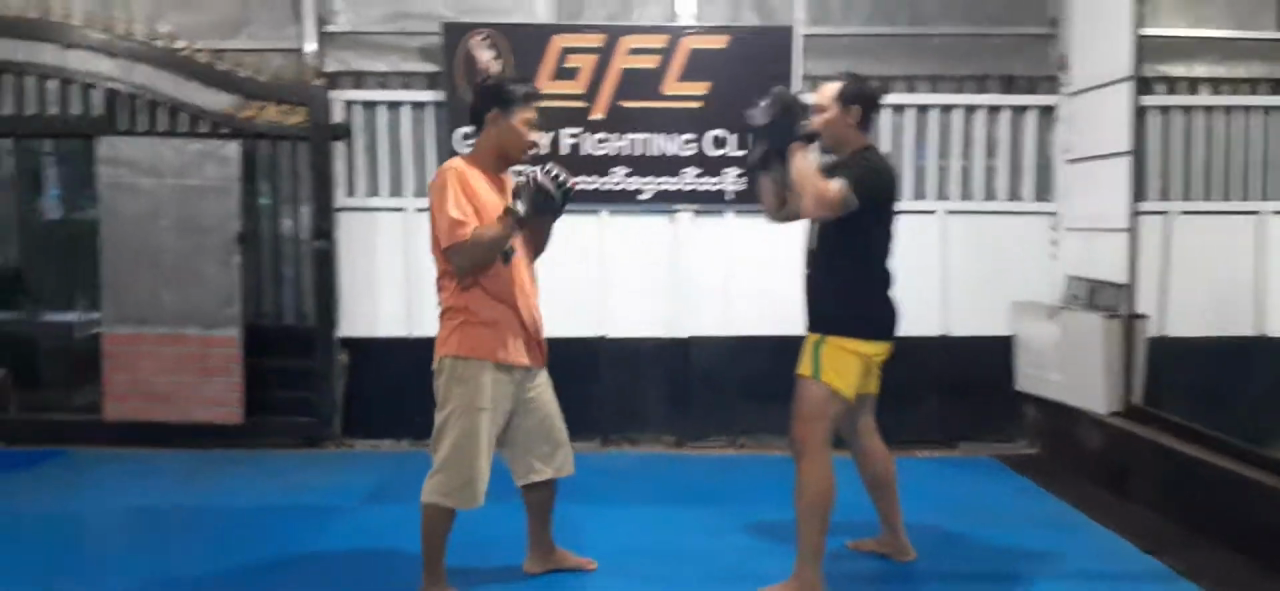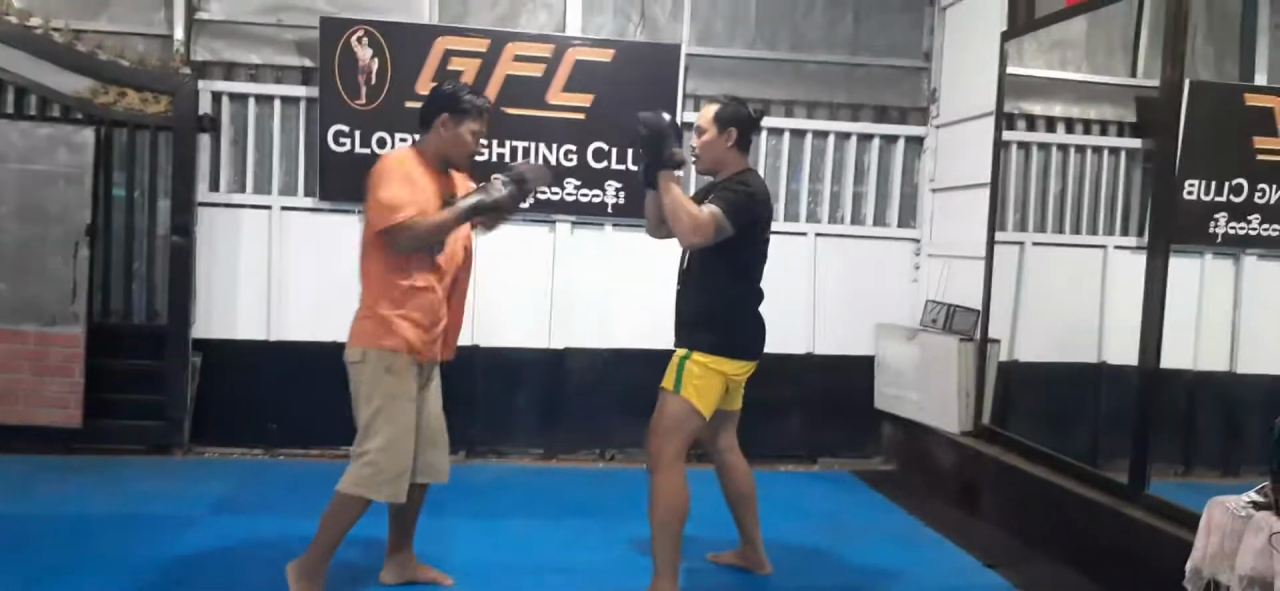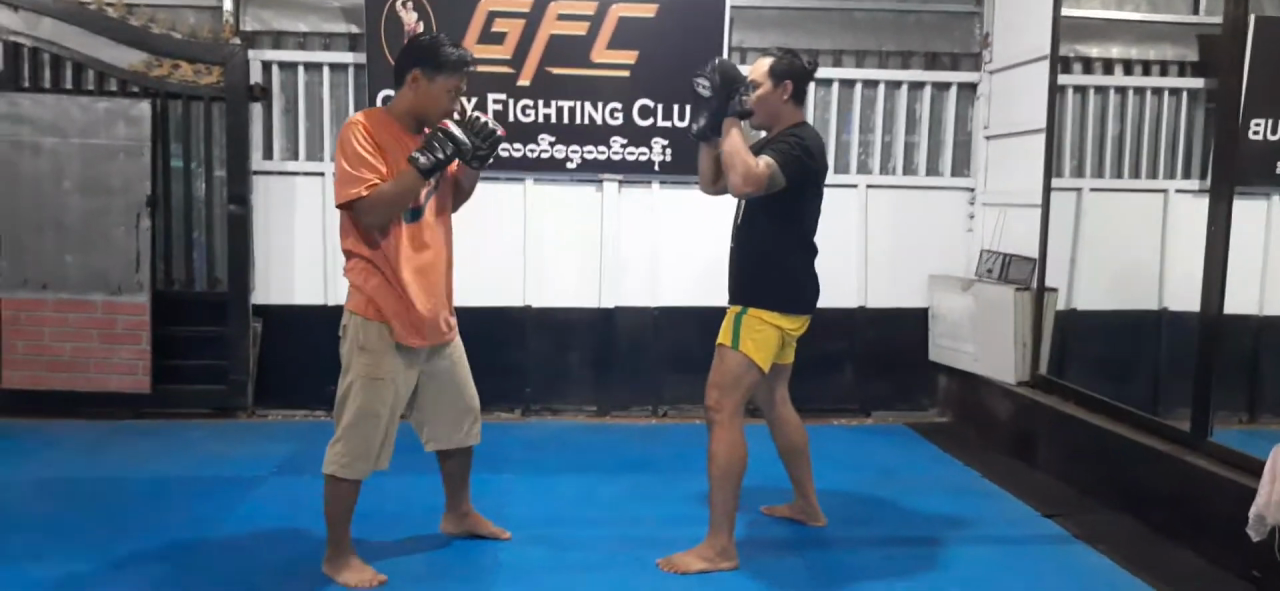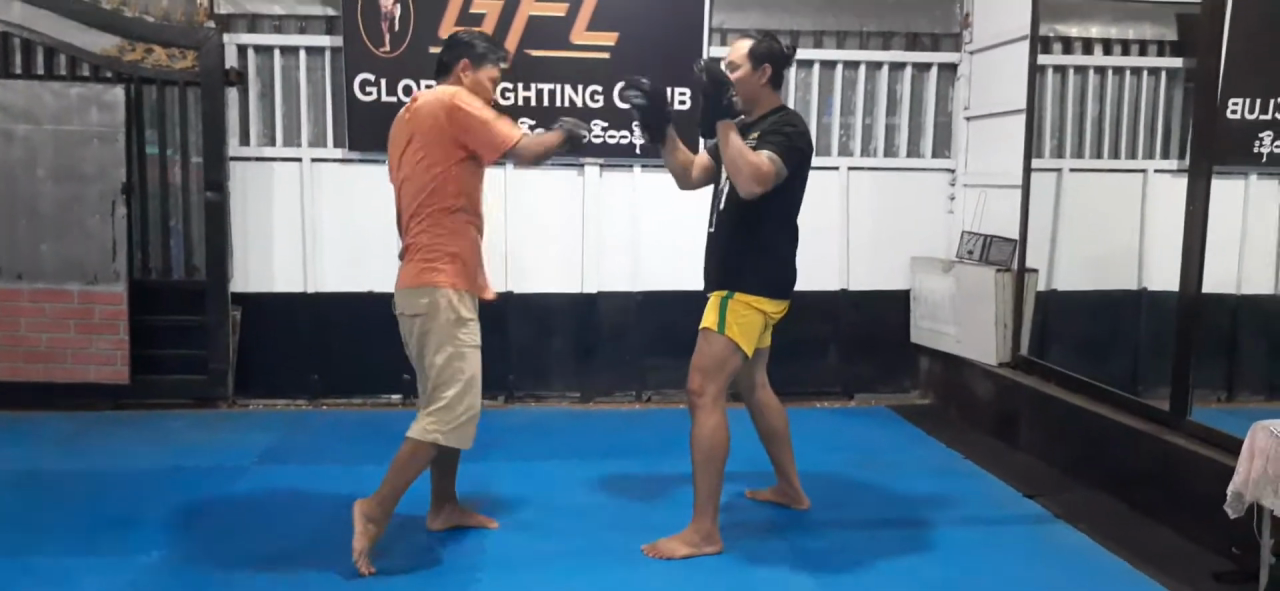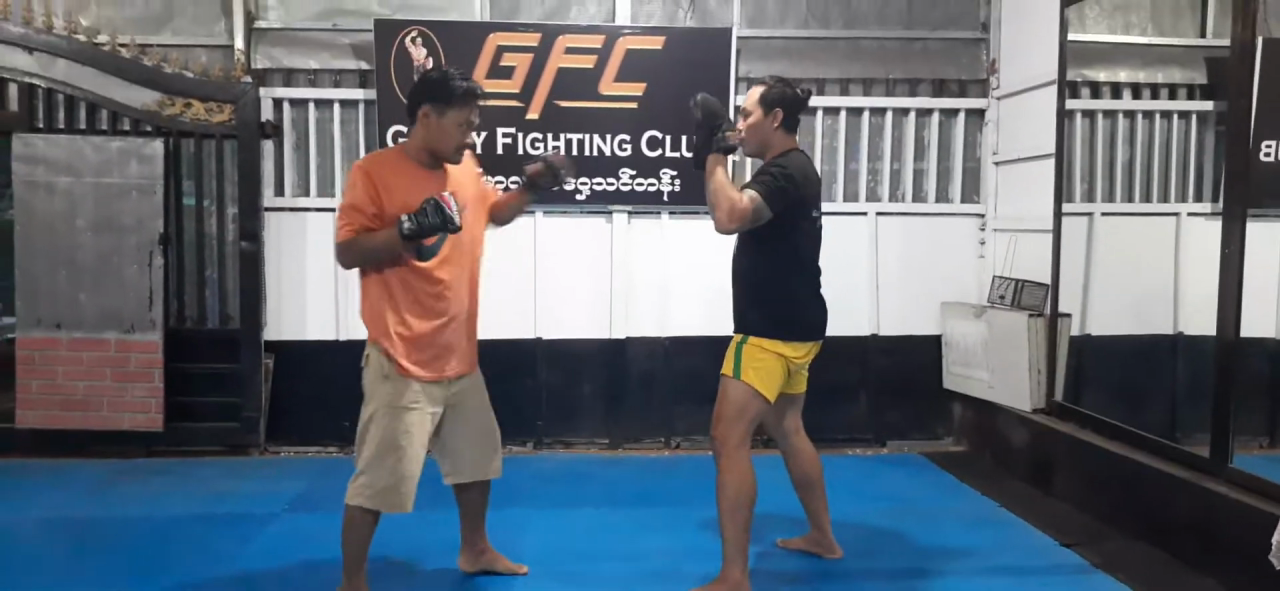
dt=1s
person 1, frame 1
left shoulder: (507, 180)
right shoulder: (455, 175)
right elbow: (465, 258)
left wrist: (545, 213)
right wrist: (517, 211)
left hip: (522, 348)
right hip: (473, 353)
left knee: (545, 452)
right knee: (456, 471)
person 1, frame 2
left shoulder: (454, 179)
right shoulder: (398, 165)
left elbow: (487, 219)
right elbow: (405, 238)
left wrist: (518, 186)
right wrist: (471, 202)
left hip: (421, 345)
right hip: (386, 343)
left knee: (423, 458)
right knee: (379, 460)
person 1, frame 3
left shoulder: (434, 131)
right shoulder: (363, 130)
left elbow: (450, 200)
right elbow: (371, 213)
left wrist: (472, 157)
right wrist: (426, 160)
left hip: (434, 314)
right hip: (378, 318)
left knee: (459, 416)
right knee: (358, 437)
left ankle: (459, 512)
person 1, frame 4
left shoulder: (410, 115)
right shoulder: (453, 103)
right elbow: (522, 148)
right wrist: (567, 131)
left hip: (420, 282)
right hip: (440, 286)
left knee: (457, 401)
right knee: (450, 407)
left ankle: (443, 505)
right ankle: (378, 508)
person 1, frame 5
left shoulder: (464, 167)
right shoulder: (373, 170)
left elbow: (498, 211)
right elbow: (347, 252)
left wrist: (539, 179)
right wrist: (410, 227)
left hip: (458, 352)
right hip: (400, 356)
left knee: (479, 452)
right knee: (384, 474)
person 2, frame 1
left shoulder: (868, 168)
right shoulder: (842, 169)
left elbow: (816, 205)
right elbow: (778, 209)
left wrist: (798, 142)
right wrist: (772, 157)
left hip: (850, 329)
right hip: (854, 325)
left knee: (808, 441)
right knee: (859, 431)
right ankle: (895, 539)
person 2, frame 2
left shoulder: (745, 193)
right shoulder: (716, 191)
left elbow: (689, 231)
right elbow: (661, 226)
left wrist: (667, 170)
right wrist: (655, 170)
left hip: (715, 346)
right hip: (723, 342)
left knee: (664, 452)
right knee: (721, 445)
person 2, frame 3
left shoulder: (800, 144)
right shoulder: (775, 143)
left elbow: (743, 182)
right elbow: (714, 183)
left wrist: (730, 117)
right wrist: (708, 126)
left hip: (769, 300)
right hip: (777, 296)
left knee: (721, 408)
right knee: (772, 400)
left ankle: (719, 546)
right ankle: (807, 505)
person 2, frame 4
left shoulder: (786, 129)
right shoulder: (744, 129)
left elbow: (752, 183)
right elbow: (689, 178)
left wrist: (721, 118)
right wrist: (659, 126)
left hip: (752, 283)
right hip: (743, 280)
left knee: (704, 392)
right knee: (752, 383)
left ankle: (703, 531)
right ankle: (790, 488)
person 2, frame 5
left shoulder: (786, 172)
right shoulder: (784, 169)
left elbow: (730, 218)
right elbow: (733, 211)
left wrist: (712, 151)
right wrist: (716, 154)
left hip: (772, 331)
right hip: (794, 326)
left knee: (729, 437)
right knee: (786, 430)
right ankle: (823, 537)
